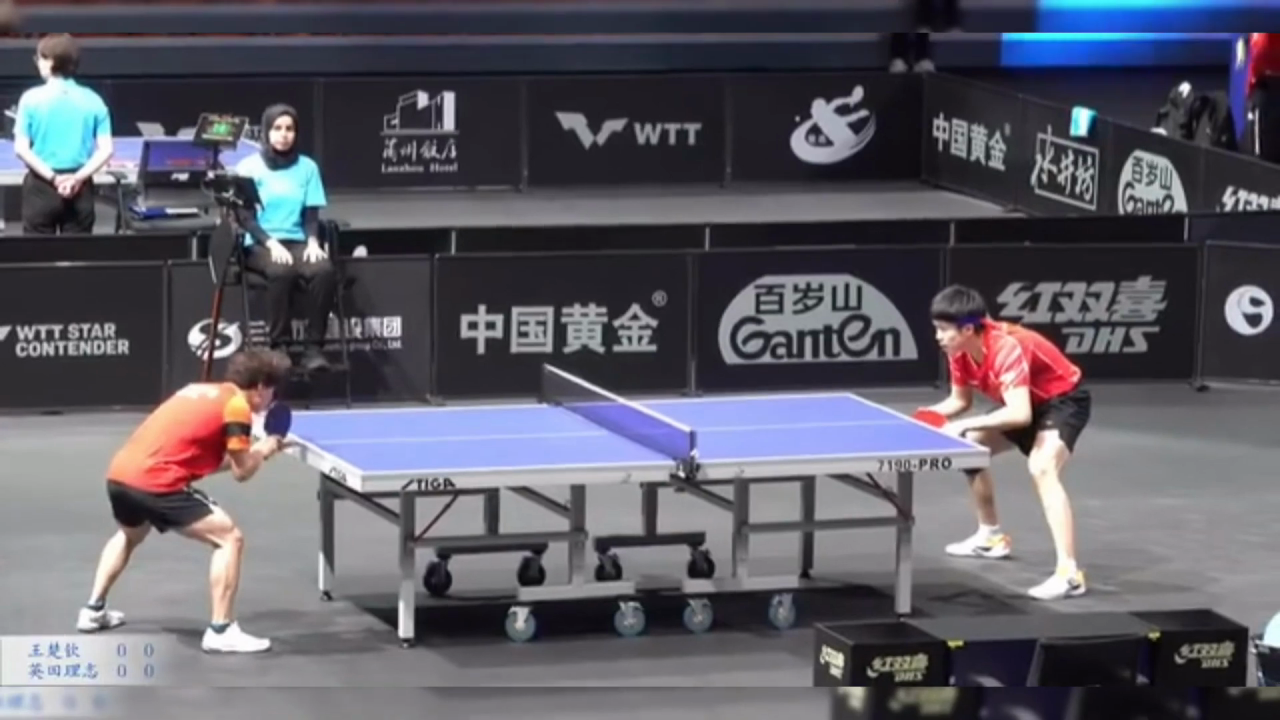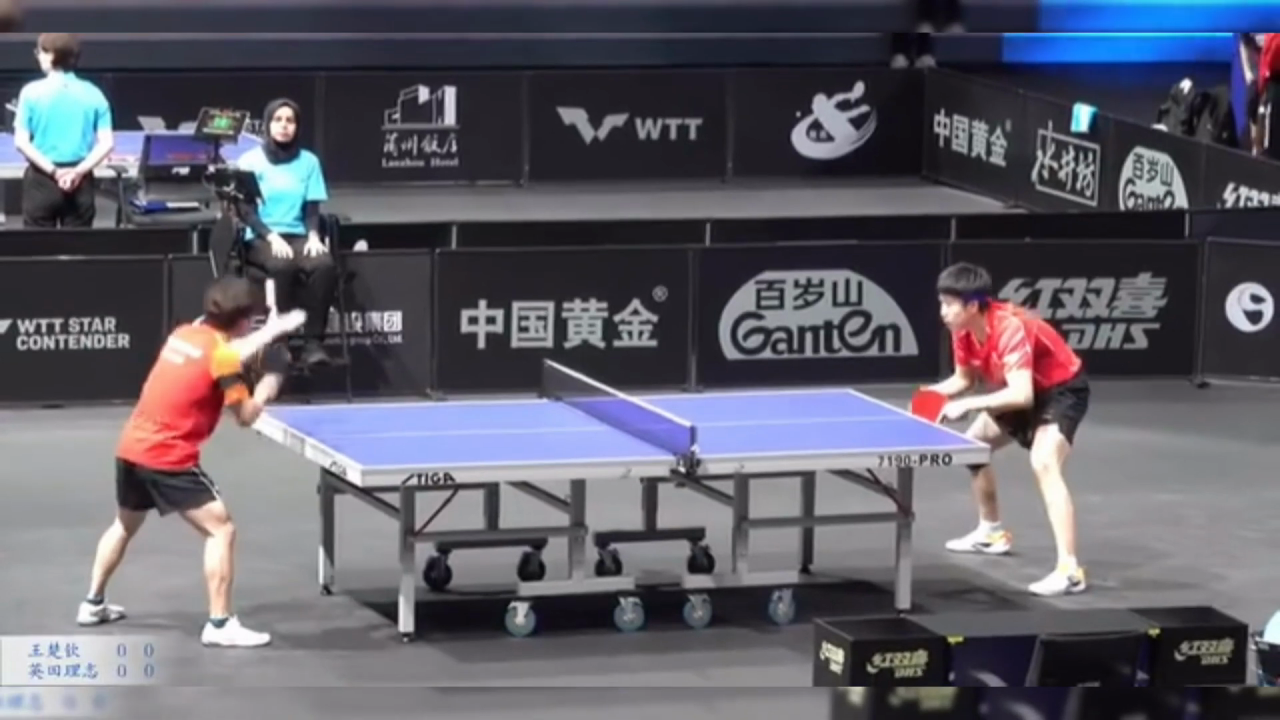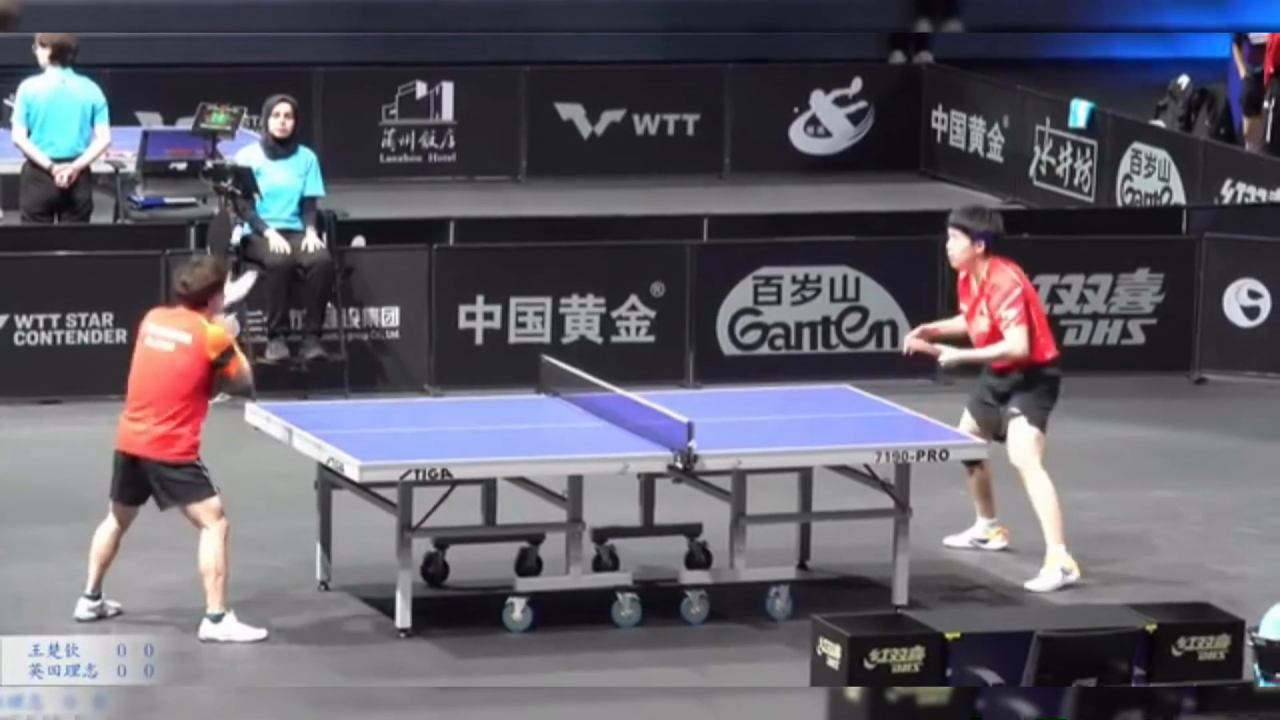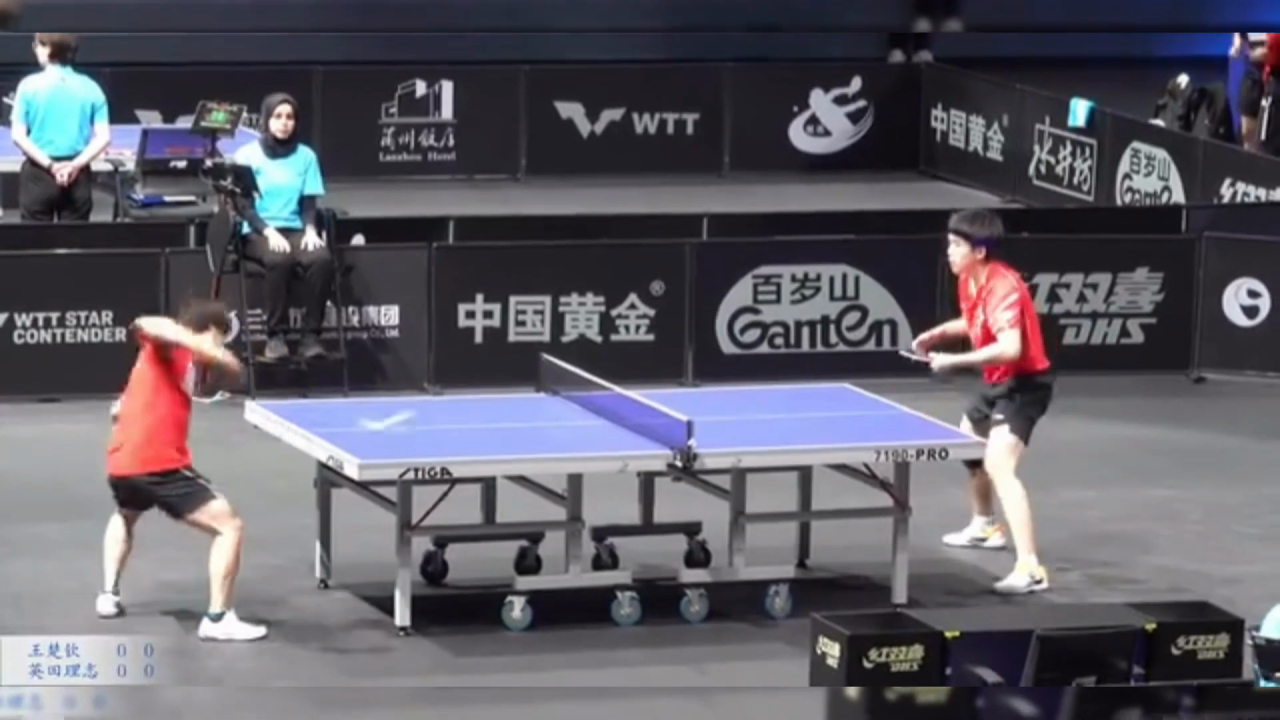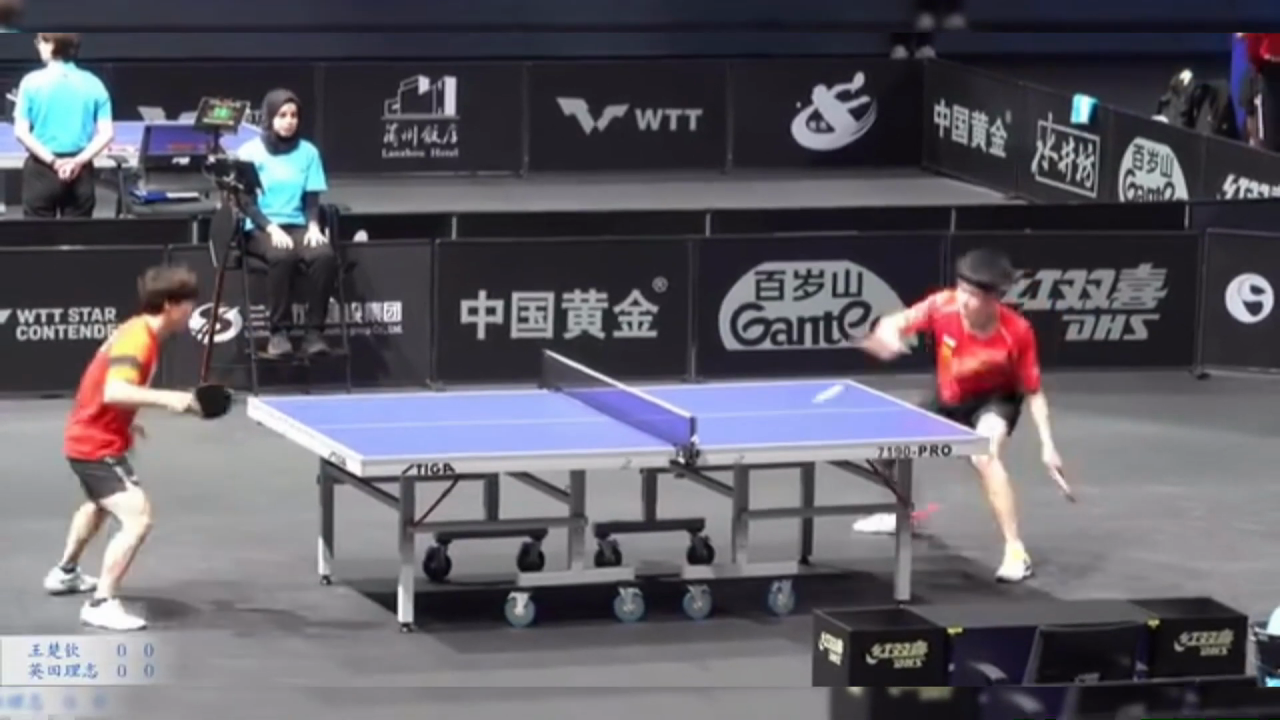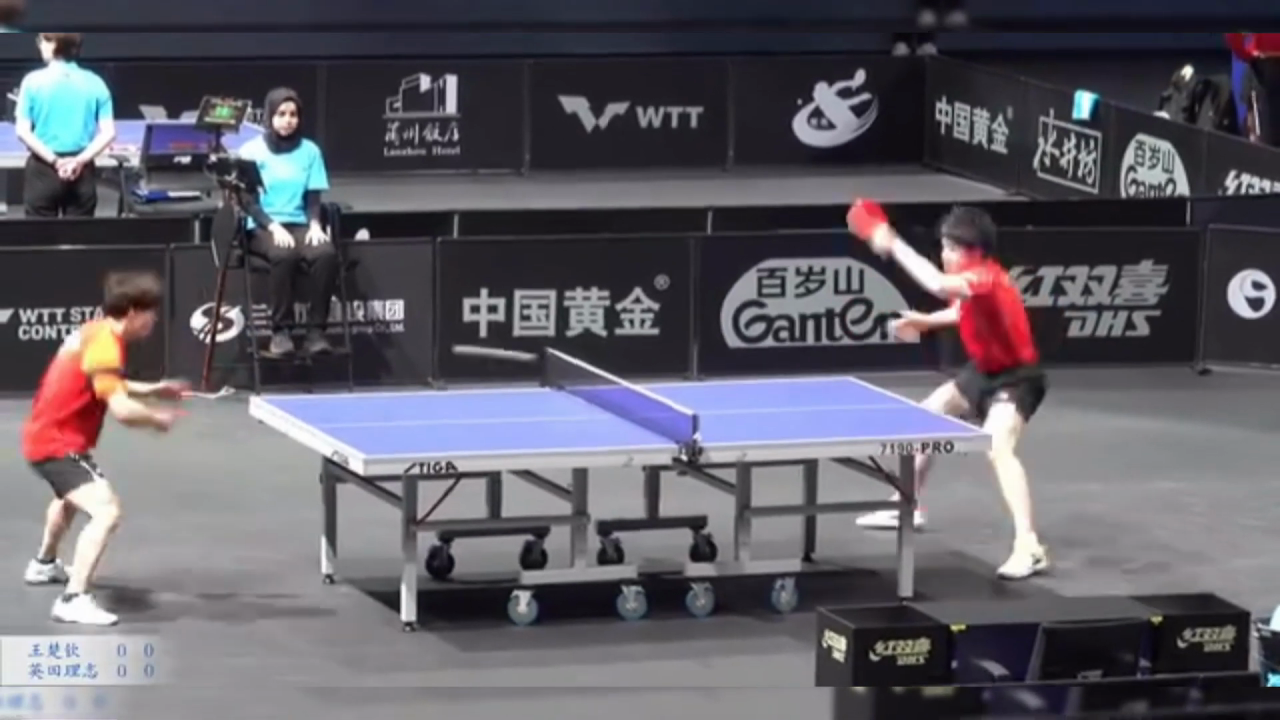
dt=0.4s
person 1, frame 1
left shoulder: (1007, 348)
right shoulder: (960, 351)
left elbow: (1020, 414)
right elbow: (960, 399)
left wrist: (965, 425)
right wrist: (930, 415)
left hip: (1064, 400)
right hip: (1027, 402)
left knee: (1041, 468)
left ankle: (1069, 573)
right ankle: (991, 537)
person 1, frame 2
left shoulder: (1010, 329)
right shoulder: (963, 331)
left elbow: (1021, 395)
right elbow: (964, 379)
left wrist: (968, 405)
right wrist: (933, 393)
left hip: (1063, 390)
right hip: (1026, 392)
left knee: (1044, 463)
right knee: (974, 445)
left ankle: (1069, 570)
right ankle: (992, 532)
person 1, frame 3
left shoulder: (1005, 282)
right shoulder: (966, 277)
left elbow: (1018, 347)
left wrist: (961, 356)
right wrist: (932, 330)
left hip: (1032, 376)
right hip: (998, 375)
left knee: (1024, 459)
left ankle: (1060, 561)
right ankle: (989, 528)
person 1, frame 4
left shoulder: (1003, 287)
right shoulder: (968, 281)
left elbow: (1010, 348)
left wrist: (954, 361)
right wrist: (942, 331)
left hip: (1024, 385)
right hip: (997, 383)
left knee: (998, 465)
left ankle: (1029, 568)
right ankle: (986, 526)
person 1, frame 5
left shoulder: (1017, 332)
right shoulder: (943, 306)
left elbow: (1033, 392)
right elbow: (896, 323)
left wrist: (1047, 445)
right wrist: (887, 338)
left hip: (993, 401)
right hip: (948, 399)
left knee: (984, 458)
left ankle: (1015, 551)
person 1, frame 6
left shoulder: (987, 280)
right shoulder: (967, 281)
left elbow: (941, 285)
left wrist: (894, 245)
right wrist: (921, 321)
left hip: (1016, 378)
right hip: (983, 371)
left knee: (998, 450)
left ankle: (1028, 548)
person 2, frame 1
left shoulder: (201, 392)
right shoulder: (237, 406)
right elbow: (242, 471)
left wrist: (254, 451)
right wrist: (264, 448)
left hip: (119, 474)
right hip: (155, 483)
left knee: (129, 535)
right knee: (230, 538)
left ankle: (93, 610)
right ankle: (220, 631)
person 2, frame 2
left shoulder: (184, 334)
right shoulder: (222, 356)
right elbow: (245, 416)
left wrist: (272, 330)
right wrist: (268, 383)
left hip: (131, 448)
right hip: (167, 459)
left knee: (125, 524)
right knee: (221, 531)
left ankle: (93, 604)
right ankle: (220, 625)
person 2, frame 3
left shoulder: (153, 319)
right shoulder: (213, 336)
right elbow: (244, 382)
left wrist: (219, 328)
right wrist: (234, 349)
left hip: (130, 441)
right hip: (171, 451)
left knee: (117, 519)
right knee: (215, 525)
left ankle: (90, 600)
right ankle: (216, 619)
person 2, frame 4
left shoulder: (163, 357)
right shoulder: (165, 346)
left elbow: (122, 410)
right elbow: (147, 324)
right wrist: (200, 348)
left hip: (120, 465)
right hip: (160, 464)
left knee: (124, 516)
right knee: (229, 528)
left ankle: (109, 593)
right ankle: (218, 618)
person 2, frame 5
left shoulder: (140, 333)
right shoulder: (137, 340)
right elbow: (114, 393)
left wrist: (134, 416)
right wrist: (167, 399)
left hip: (89, 438)
right hip: (96, 445)
left knee: (100, 504)
right knee: (138, 520)
left ankle: (65, 572)
right ankle: (101, 604)
person 2, frame 6
left shoulder: (101, 336)
right shoulder: (102, 347)
left elbow: (109, 385)
right elbow: (122, 410)
left wrist: (154, 389)
right wrist: (157, 418)
left hip: (45, 436)
right hip: (57, 445)
left knee: (69, 494)
right knee: (107, 514)
left ankle: (43, 564)
right ankle: (74, 598)
person 3, frame 1
left shoulder: (307, 167)
right shoulder: (248, 166)
left elbow: (311, 213)
right elbow: (244, 216)
left wrist: (312, 242)
right wrist: (271, 243)
left hip: (297, 242)
right hip: (260, 244)
left knee: (324, 271)
right knee: (282, 272)
left ankle: (313, 347)
right ankle: (278, 346)
person 3, frame 2
left shoulder: (308, 161)
right shoulder: (250, 161)
left elbow: (312, 207)
right elbow: (245, 210)
left wrist: (313, 236)
right wrist: (272, 237)
left hip: (298, 236)
right hip: (261, 239)
left knee: (324, 266)
right knee: (282, 266)
left ankle: (313, 341)
person 3, frame 3
left shoulder: (306, 157)
right shoulder: (247, 156)
left elbow: (309, 203)
right elbow: (243, 205)
left wrist: (311, 231)
right wrist: (269, 232)
left hip: (295, 231)
right hip: (259, 233)
left knee: (322, 261)
right knee: (280, 261)
left ankle: (311, 336)
right ankle: (276, 337)
person 3, frame 4
left shoulder: (306, 156)
right shoulder: (247, 155)
left elbow: (309, 201)
right elbow: (243, 204)
left wrist: (310, 229)
right wrist: (269, 231)
left hip: (295, 229)
right hip: (258, 232)
left knee: (321, 259)
right knee: (280, 259)
left ankle: (311, 335)
right ankle: (275, 335)
person 3, frame 5
left shoulder: (308, 152)
right shoulder: (249, 151)
left elbow: (312, 198)
right elbow: (246, 201)
left wrist: (313, 226)
right wrist: (271, 228)
left hip: (297, 226)
right hip: (261, 228)
left knee: (324, 256)
right knee: (283, 256)
left ankle: (313, 331)
right ankle: (278, 331)
person 3, frame 6
left shoulder: (310, 150)
right shoulder: (251, 150)
left elbow: (313, 197)
right elbow: (248, 201)
left wrist: (314, 224)
right wrist: (274, 226)
left hip: (299, 224)
right hip: (262, 227)
left knee: (326, 254)
right knee: (285, 255)
left ankle: (316, 330)
right ankle: (280, 330)
person 4, frame 1
left shoulder: (32, 98)
right shoulder: (92, 100)
left elbow: (21, 149)
right elbow: (106, 149)
left wrist: (53, 178)
right wrist: (78, 178)
left hip: (41, 187)
right hip: (80, 188)
person 4, frame 2
left shoulder: (32, 91)
right shoulder: (93, 93)
left elbow: (21, 142)
right elbow: (106, 143)
left wrist: (53, 171)
right wrist: (78, 171)
left hip: (41, 180)
right hip: (80, 181)
person 4, frame 3
left shoulder: (29, 87)
right shoulder: (90, 89)
left elbow: (18, 137)
right elbow: (104, 139)
left wrist: (50, 166)
right wrist: (76, 166)
left hip: (38, 176)
right hip: (77, 176)
person 4, frame 4
left shoulder: (29, 85)
right shoulder: (90, 87)
left elbow: (18, 136)
right elbow: (103, 137)
left wrist: (50, 165)
right wrist: (76, 165)
left hip: (38, 174)
right hip: (77, 175)
person 4, frame 5
left shoulder: (32, 82)
right shoulder: (93, 83)
left elbow: (21, 132)
right elbow: (106, 133)
left wrist: (52, 161)
right wrist: (78, 161)
left hip: (41, 170)
right hip: (80, 171)
person 4, frame 6
left shoulder: (33, 81)
right shoulder: (95, 82)
left elbow: (23, 131)
right elbow: (108, 132)
left wrist: (54, 160)
right wrist: (80, 160)
left hip: (43, 169)
right hip: (81, 171)
